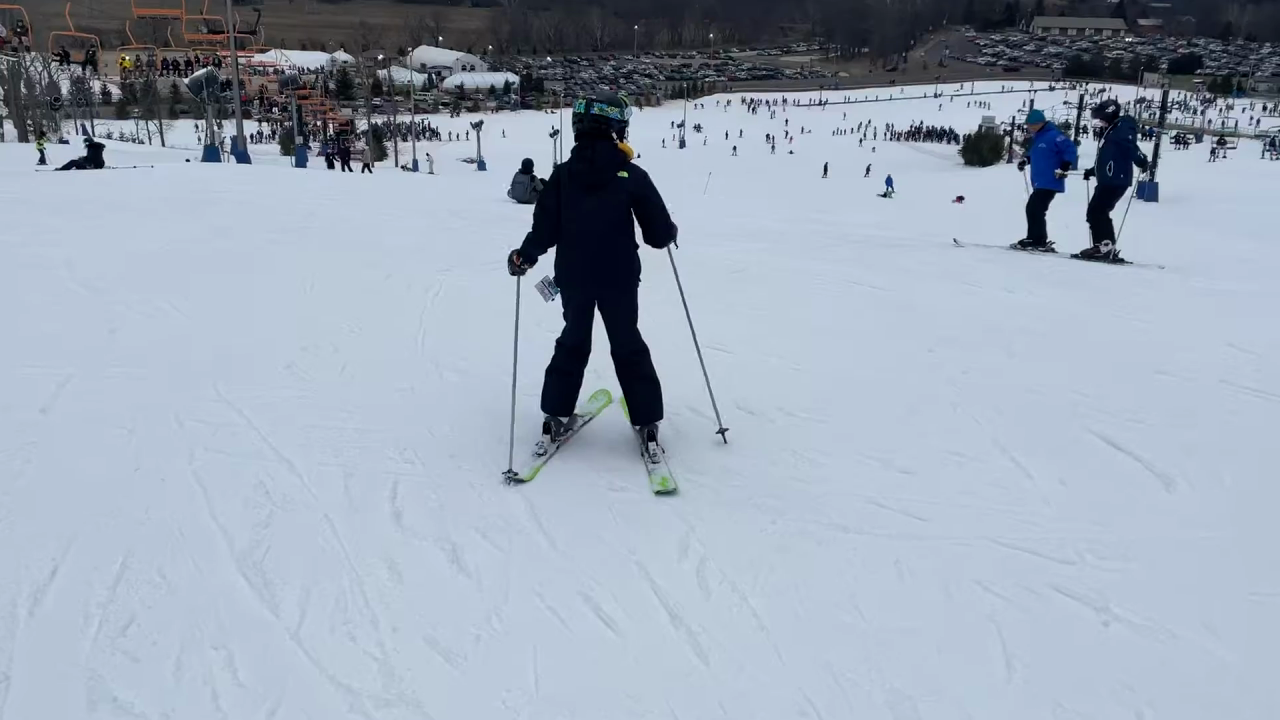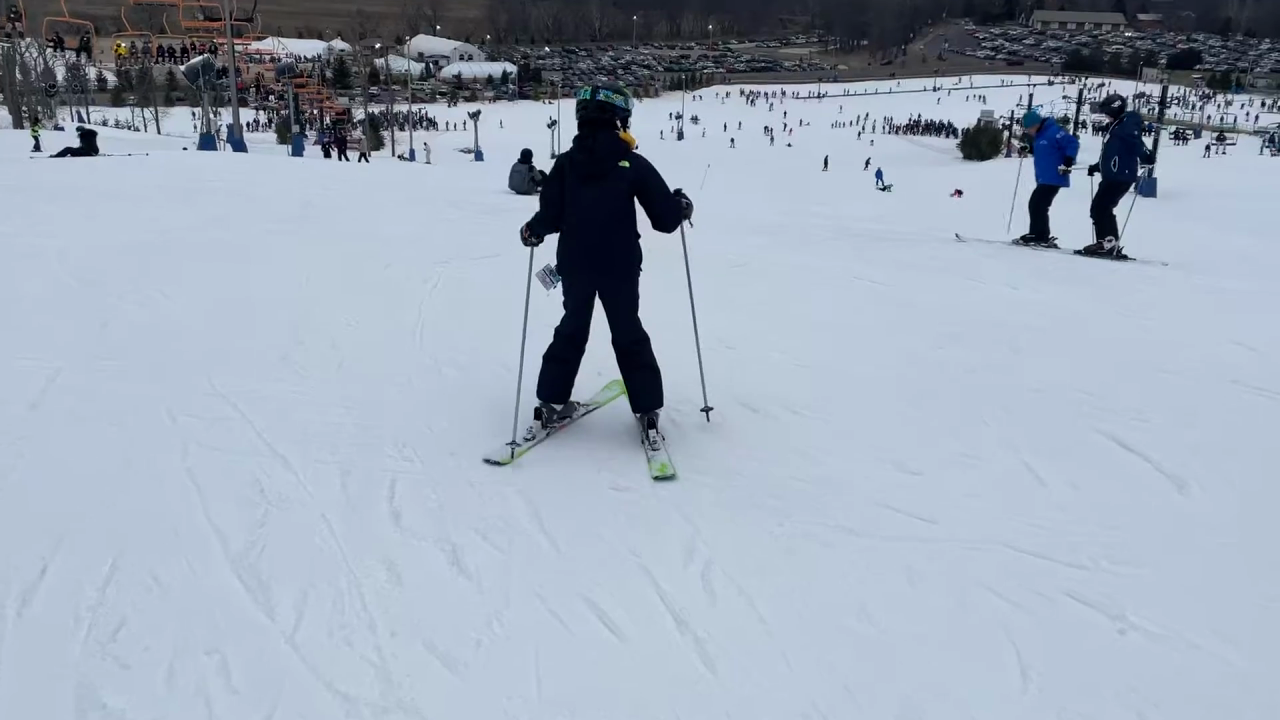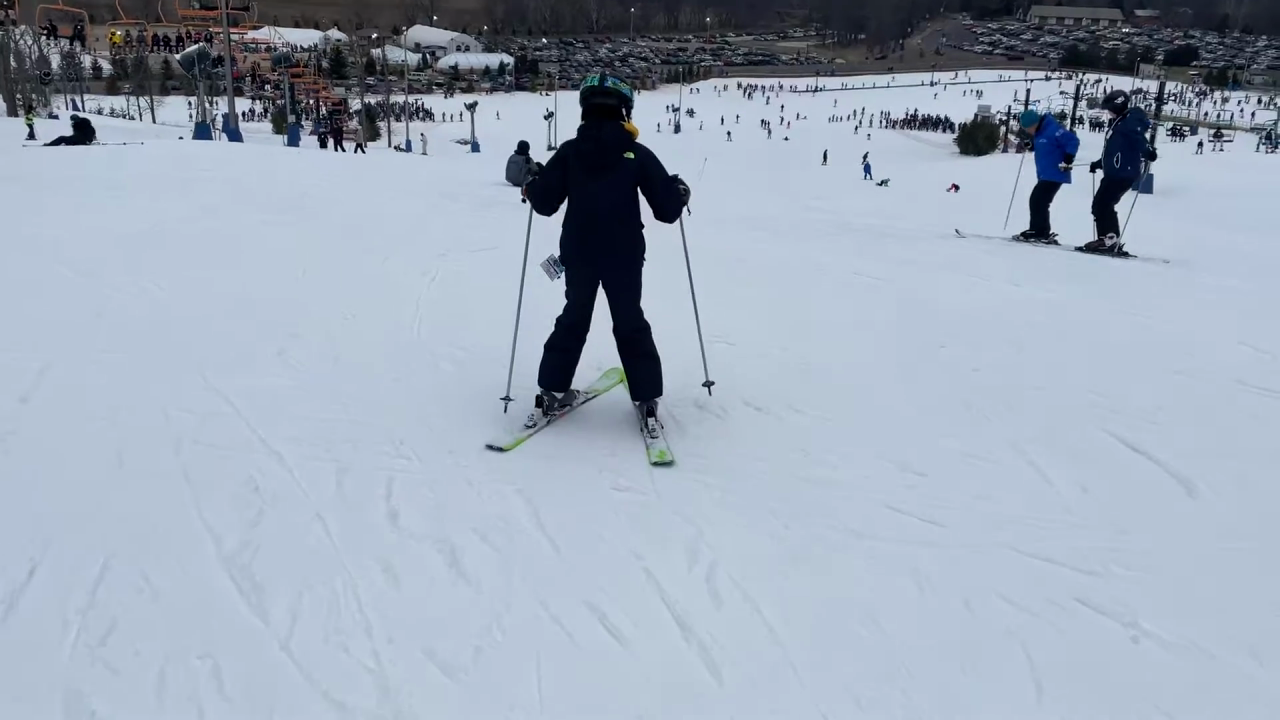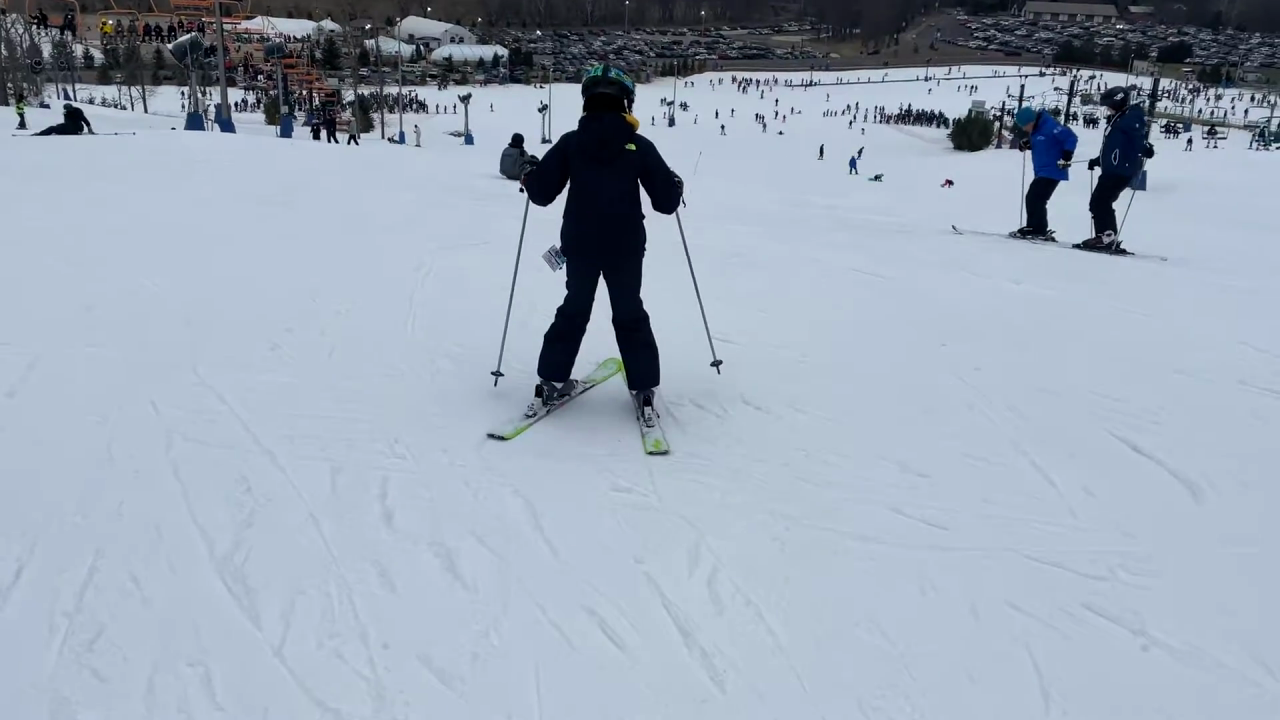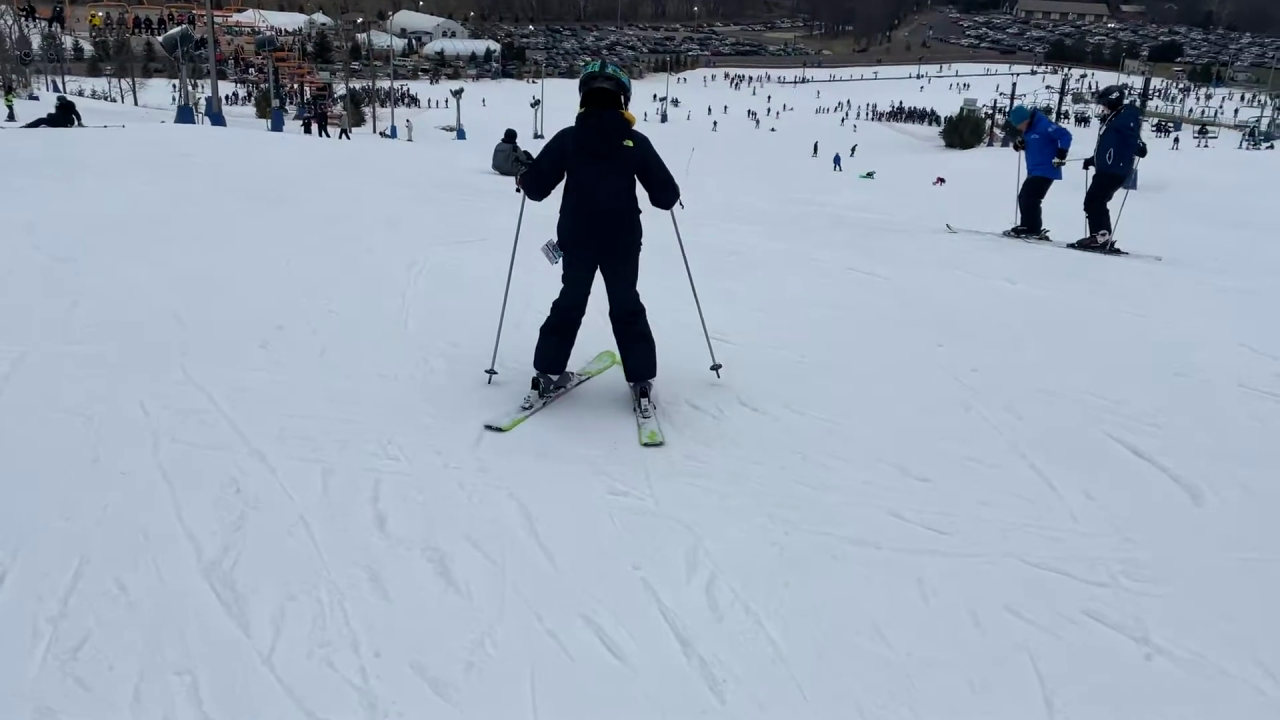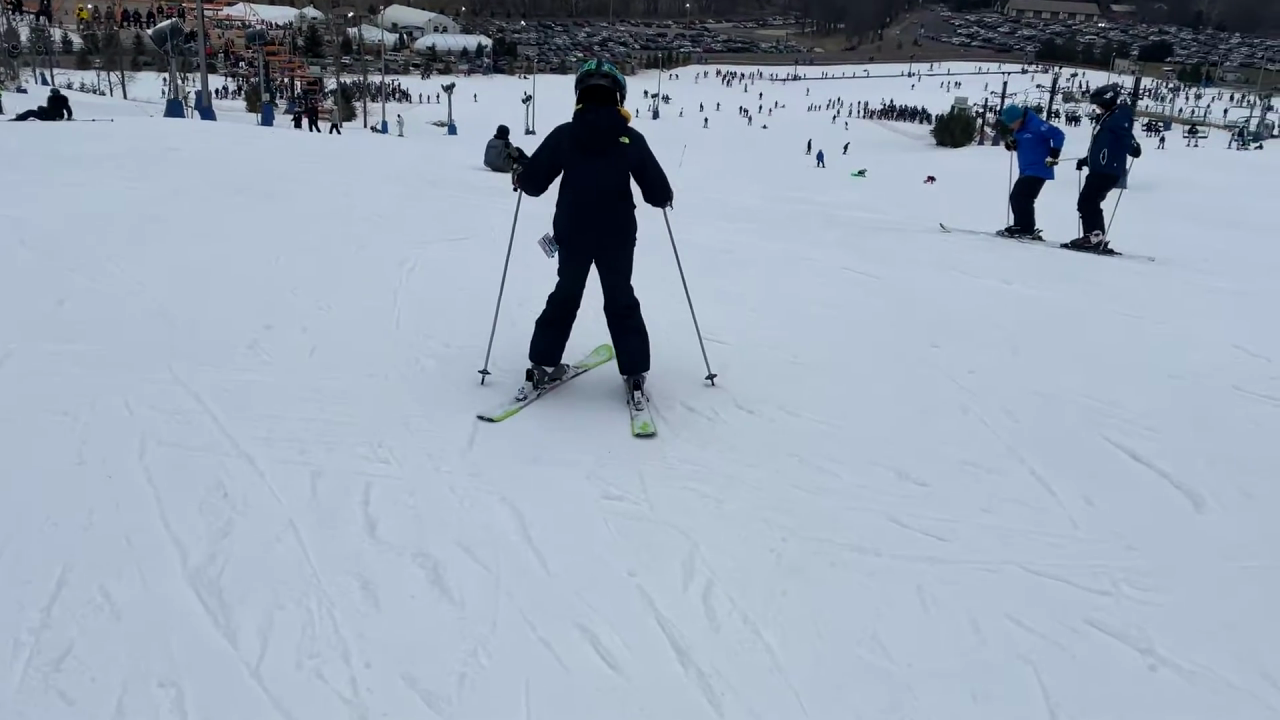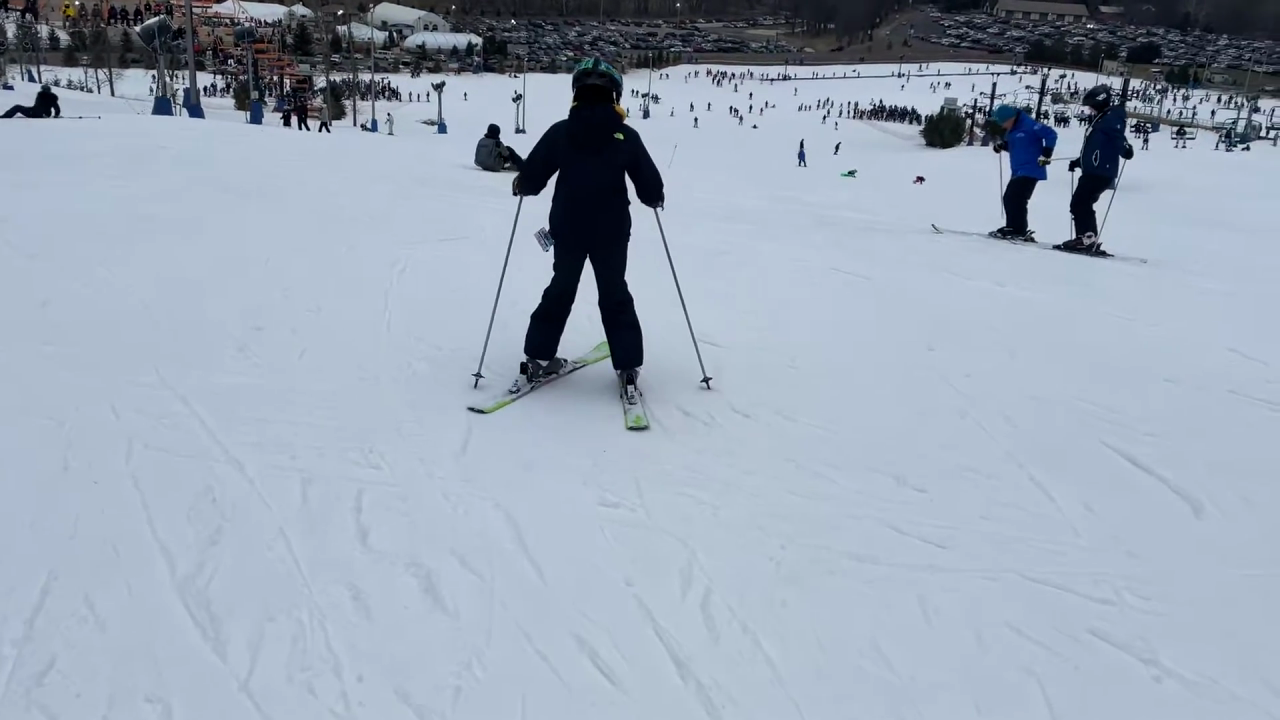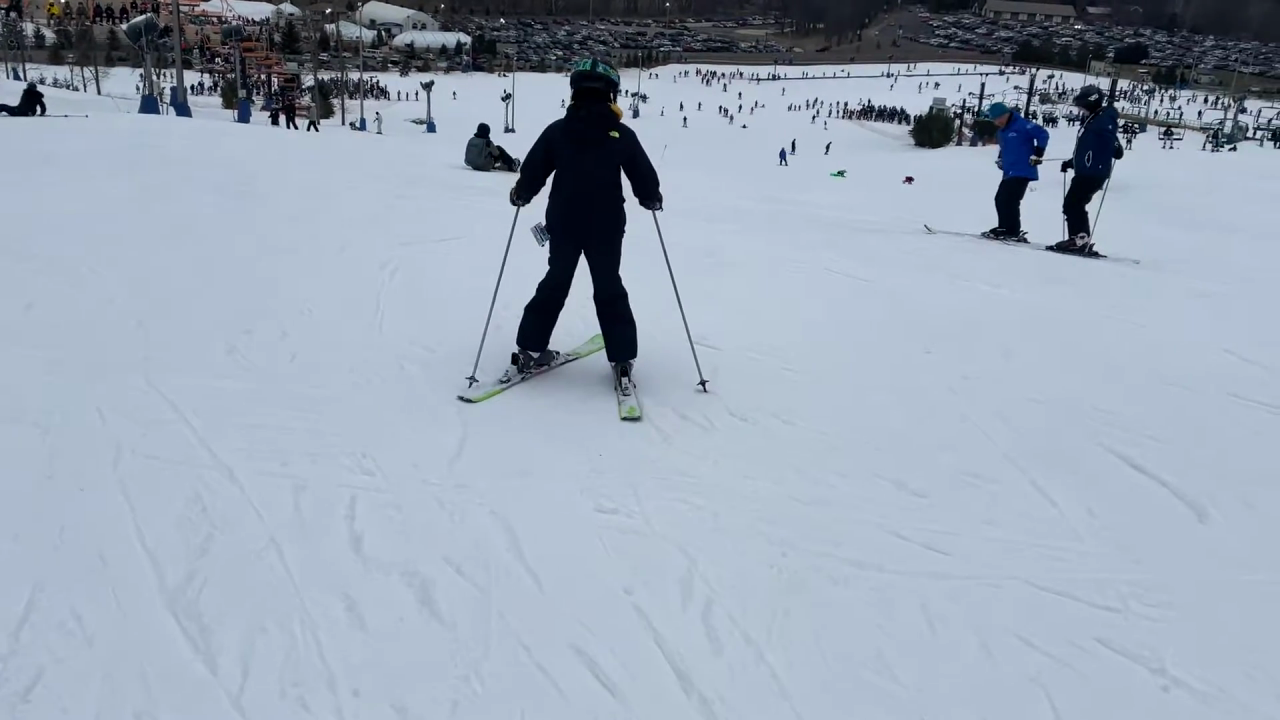
dt=0.2s
person 1, frame 1
left shoulder: (563, 173)
right shoulder: (632, 174)
left elbow: (545, 228)
right elbow: (658, 232)
left wrist: (524, 256)
right wrist: (669, 234)
left hip: (573, 275)
right hip: (619, 277)
left knee: (573, 341)
right knee: (628, 346)
left ankle: (557, 414)
right ankle: (646, 422)
person 1, frame 2
left shoulder: (566, 162)
right shoulder: (634, 164)
left elbow: (551, 215)
right elbow: (665, 217)
left wrist: (532, 231)
right wrist: (682, 208)
left hip: (574, 265)
right hip: (620, 267)
left knee: (571, 330)
right knee: (629, 335)
left ankle: (552, 402)
right ankle: (647, 410)
person 1, frame 3
left shoulder: (569, 151)
right shoulder: (638, 155)
left elbow: (545, 202)
right elbow: (667, 208)
left wrist: (531, 187)
right wrist: (680, 193)
left hip: (578, 255)
right hip: (624, 257)
left knee: (574, 318)
right knee: (630, 324)
left ankle: (553, 390)
right ankle: (646, 398)
person 1, frame 4
left shoulder: (570, 142)
right shoulder: (639, 146)
left elbow: (541, 193)
right elbow: (666, 201)
left wrist: (529, 178)
right wrist: (675, 187)
left hip: (580, 245)
right hip: (625, 247)
left knee: (574, 309)
right knee: (629, 314)
left ankle: (552, 380)
right ankle: (643, 387)
person 1, frame 5
left shoulder: (567, 139)
right shoulder: (635, 142)
left elbow: (536, 187)
right elbow: (664, 195)
left wrist: (523, 180)
right wrist: (672, 194)
left hip: (576, 240)
right hip: (622, 242)
left knee: (569, 303)
right knee: (627, 307)
left ankle: (548, 373)
right ankle: (641, 380)
person 1, frame 6
left shoulder: (563, 135)
right shoulder: (631, 138)
left elbow: (533, 181)
right elbow: (657, 190)
left wrist: (520, 178)
right wrist: (665, 198)
left hip: (572, 234)
right hip: (617, 236)
left knee: (565, 296)
right knee: (621, 301)
left ankle: (543, 365)
right ankle: (634, 373)
person 1, frame 7
left shoulder: (560, 132)
right shoulder: (626, 136)
left elbow: (531, 178)
right elbow: (650, 186)
left wrist: (520, 185)
right wrist: (655, 199)
left hip: (568, 230)
right hip: (611, 232)
left knee: (560, 290)
right knee: (615, 296)
left ankle: (538, 358)
right ankle: (628, 368)
person 1, frame 8
left shoulder: (557, 130)
right shoulder: (622, 134)
left elbow: (532, 174)
right elbow: (645, 181)
left wrist: (521, 194)
right wrist: (651, 199)
left hip: (564, 225)
right hip: (606, 228)
left knee: (554, 284)
right knee: (609, 291)
left ankle: (530, 350)
right ankle: (622, 361)
